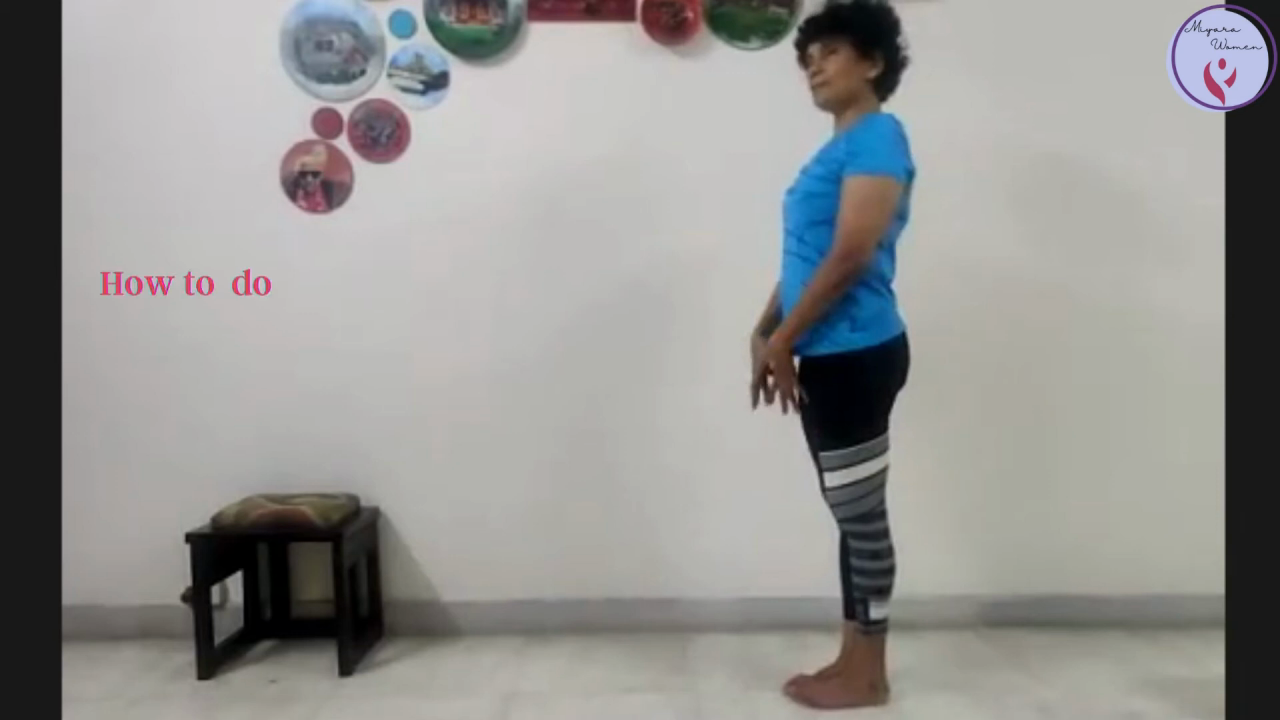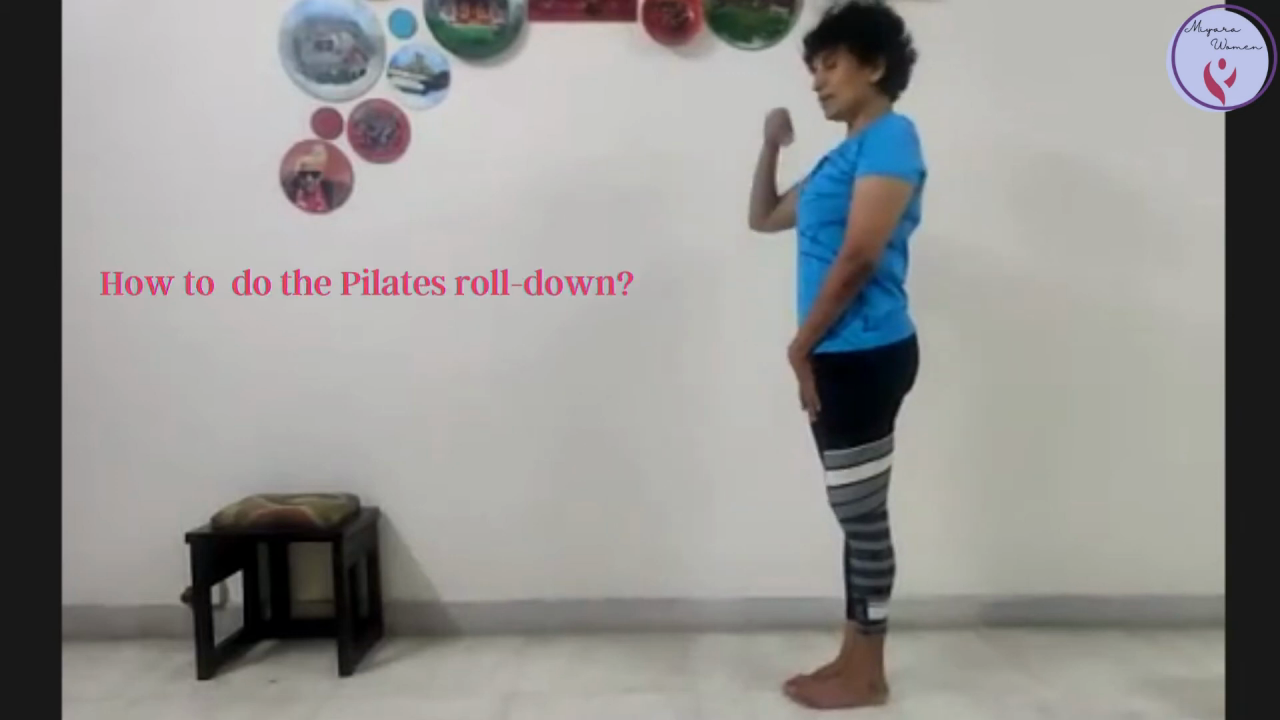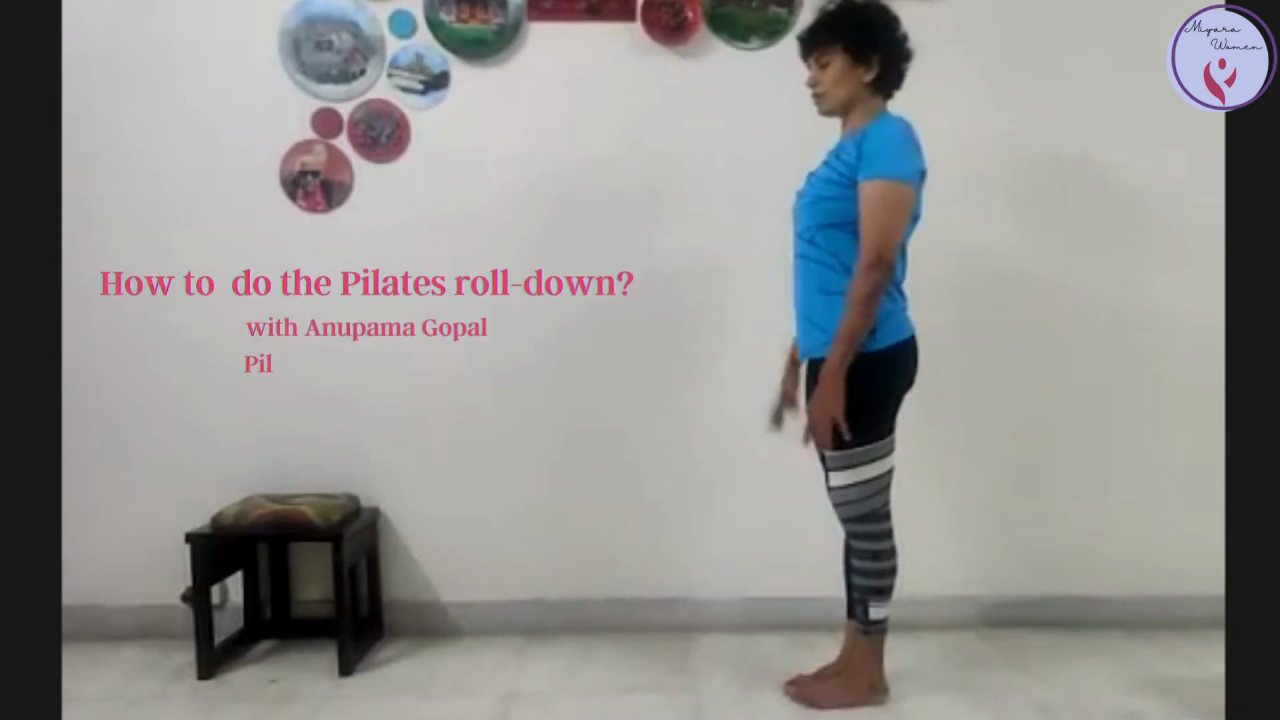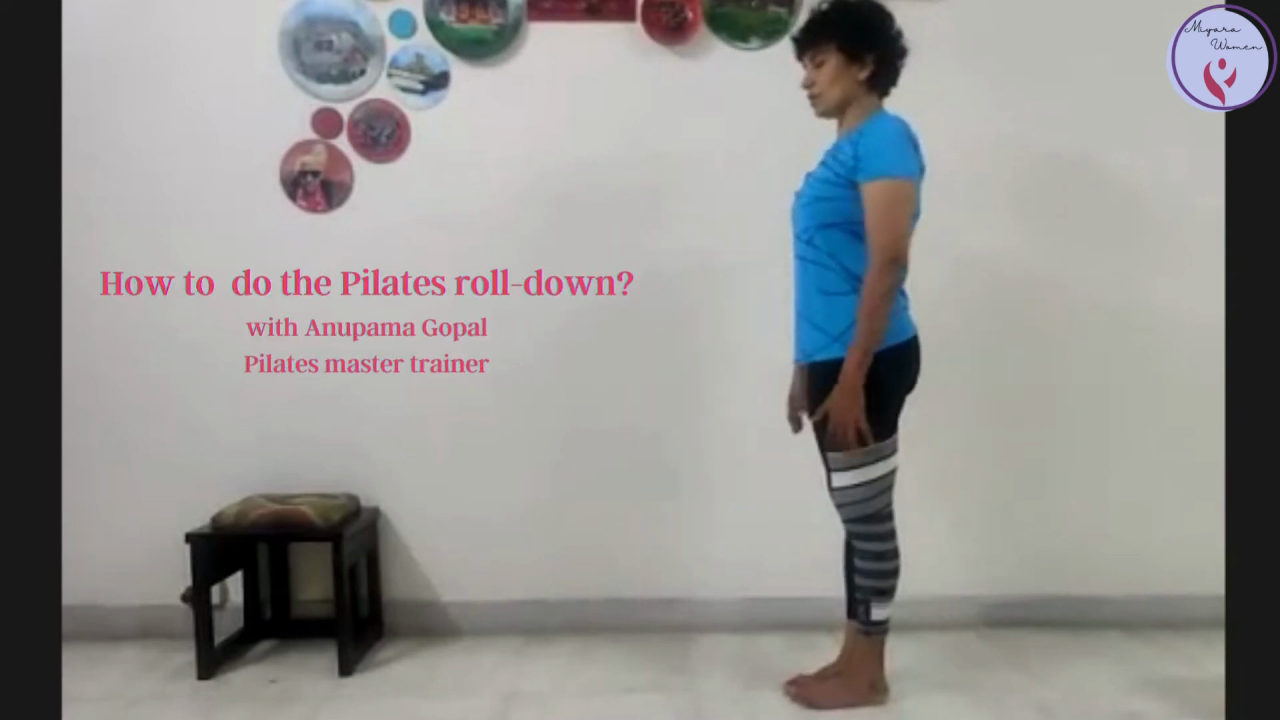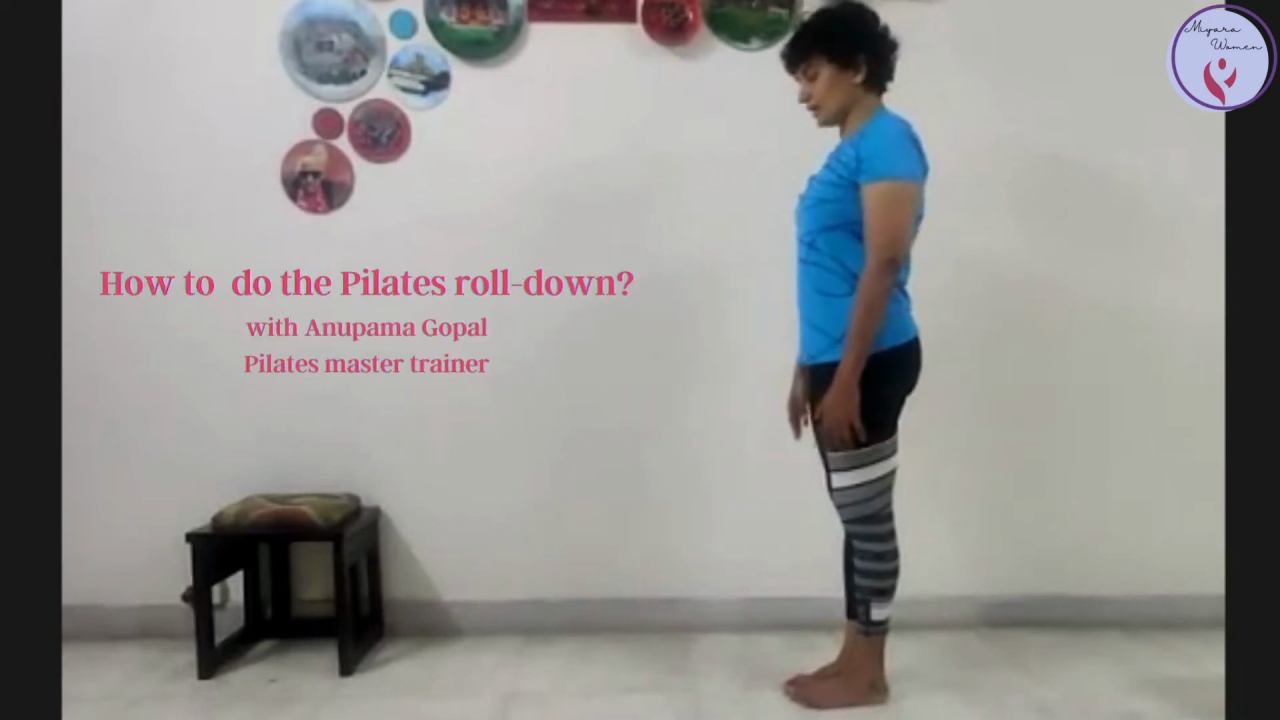
dt=0.5s
person 1, frame 1
left shoulder: (877, 137)
right shoulder: (835, 149)
left elbow: (848, 257)
left wrist: (780, 341)
right wrist: (764, 334)
left hip: (855, 356)
right hip: (826, 357)
left knee: (861, 517)
right knee: (848, 516)
left ankle: (866, 673)
right ankle: (852, 661)
person 1, frame 2
left shoulder: (891, 138)
right shoulder: (843, 155)
left elbow: (860, 256)
right elbow: (764, 218)
left wrist: (801, 344)
right wrist: (771, 147)
left hip: (866, 356)
right hip: (840, 358)
left knee: (863, 516)
right knee: (854, 515)
left ankle: (866, 673)
right ankle: (853, 659)
person 1, frame 3
left shoulder: (888, 139)
right shoulder: (847, 150)
left elbow: (876, 264)
left wrist: (832, 373)
right wrist: (798, 364)
left hip: (864, 362)
right hip: (836, 361)
left knee: (866, 516)
right knee: (855, 515)
left ankle: (865, 673)
right ankle: (853, 660)
person 1, frame 4
left shoulder: (884, 139)
right shoulder: (844, 148)
left elbow: (886, 262)
left wrist: (850, 378)
right wrist: (806, 370)
left hip: (866, 361)
right hip: (833, 360)
left knee: (868, 517)
right knee: (855, 515)
left ankle: (867, 674)
right ankle: (852, 660)
person 1, frame 5
left shoulder: (886, 140)
right shoulder: (849, 149)
left elbow: (883, 264)
left wrist: (845, 378)
right wrist: (807, 372)
left hip: (868, 362)
right hip: (835, 360)
left knee: (867, 518)
right knee: (854, 516)
left ankle: (866, 673)
right ankle: (852, 660)
